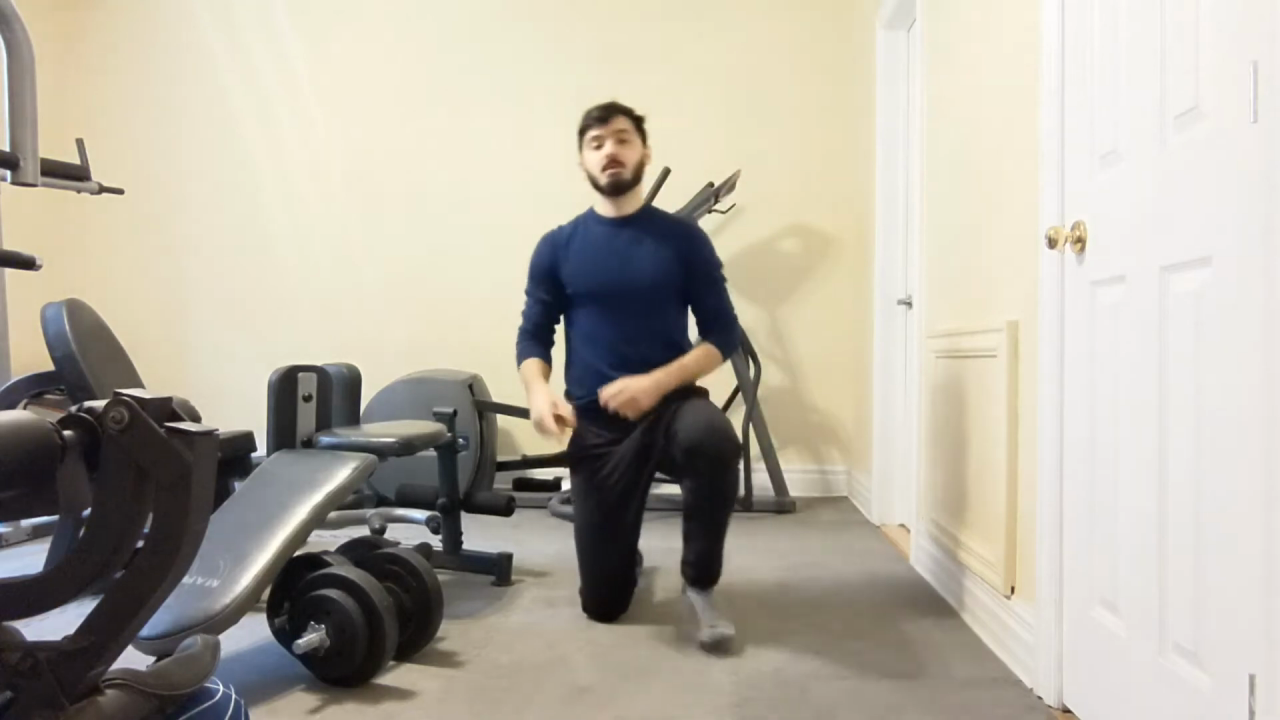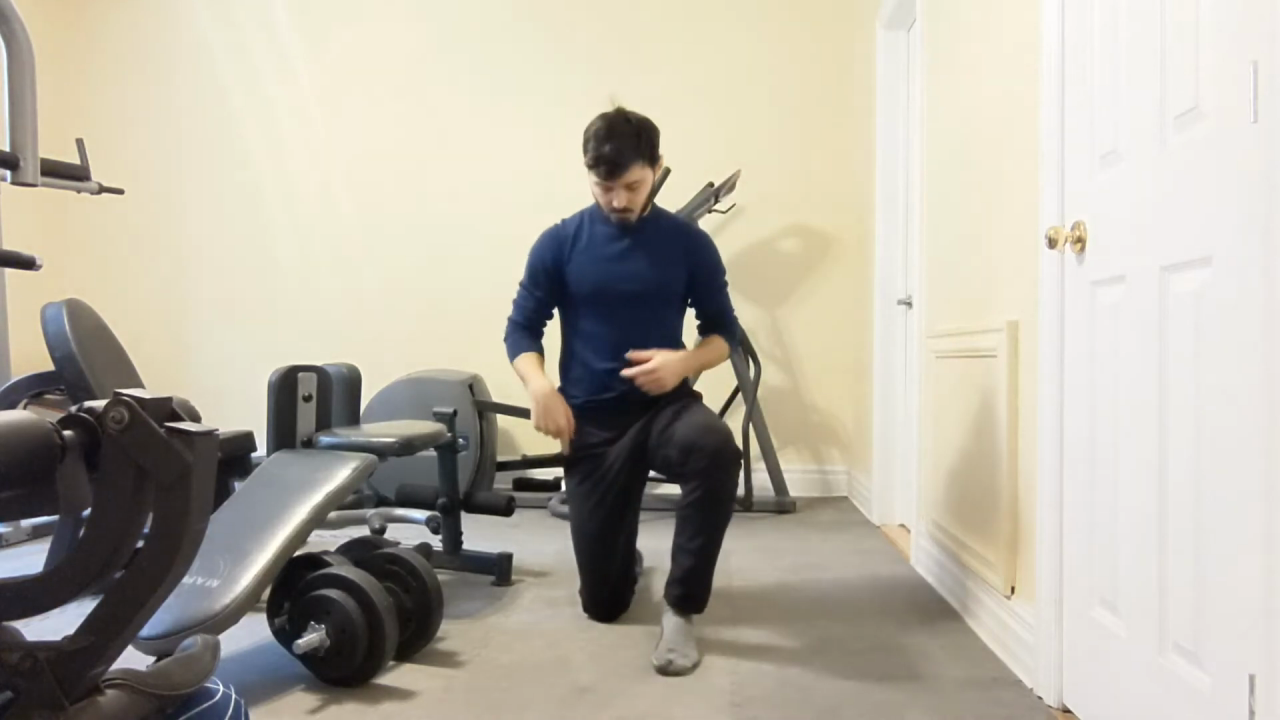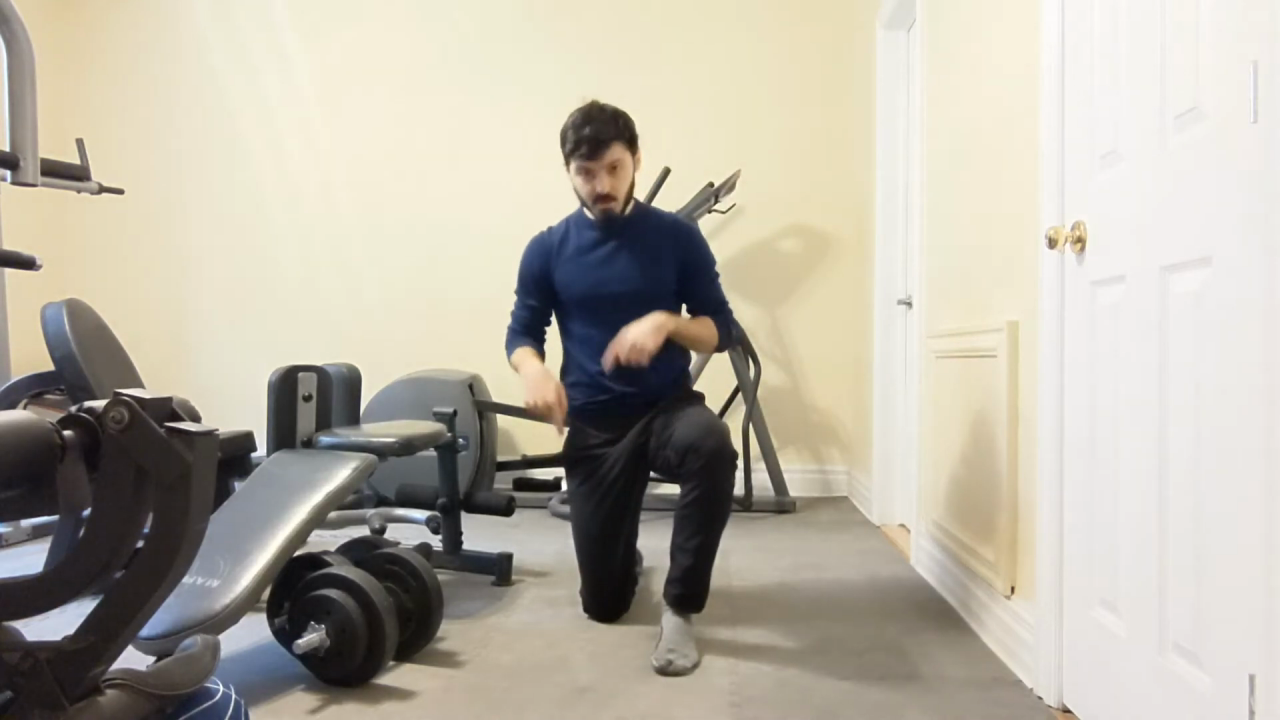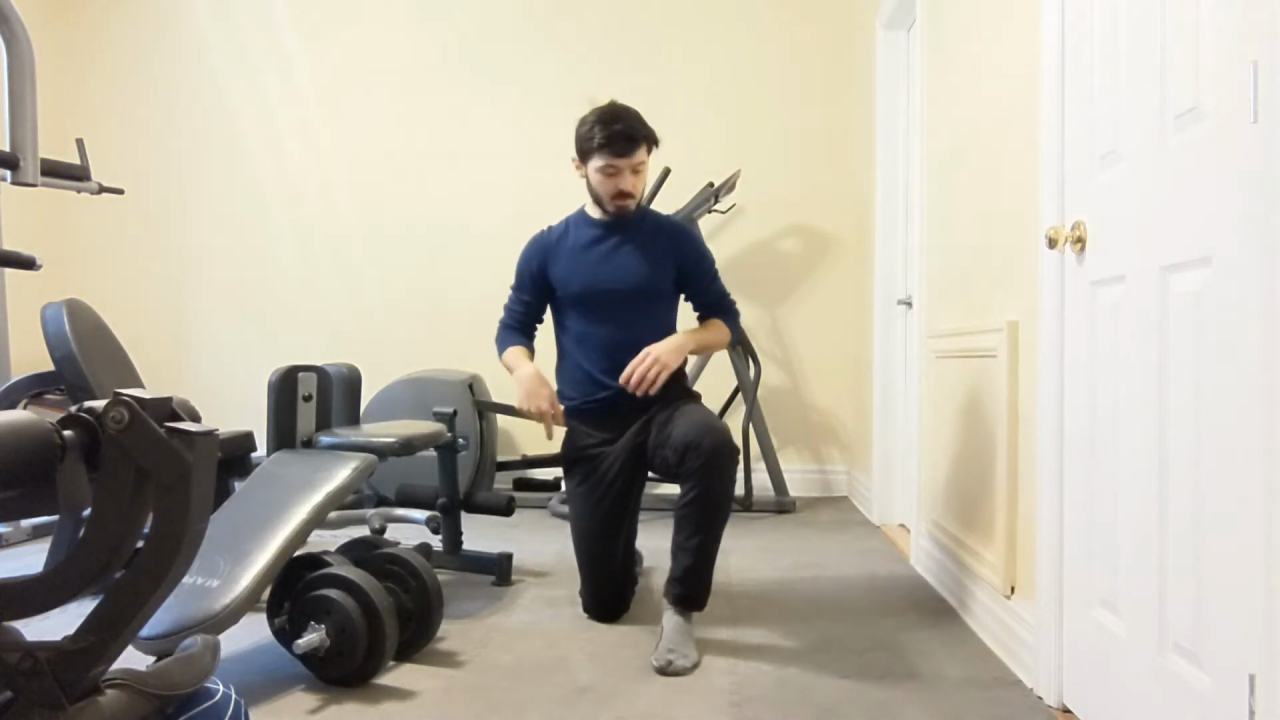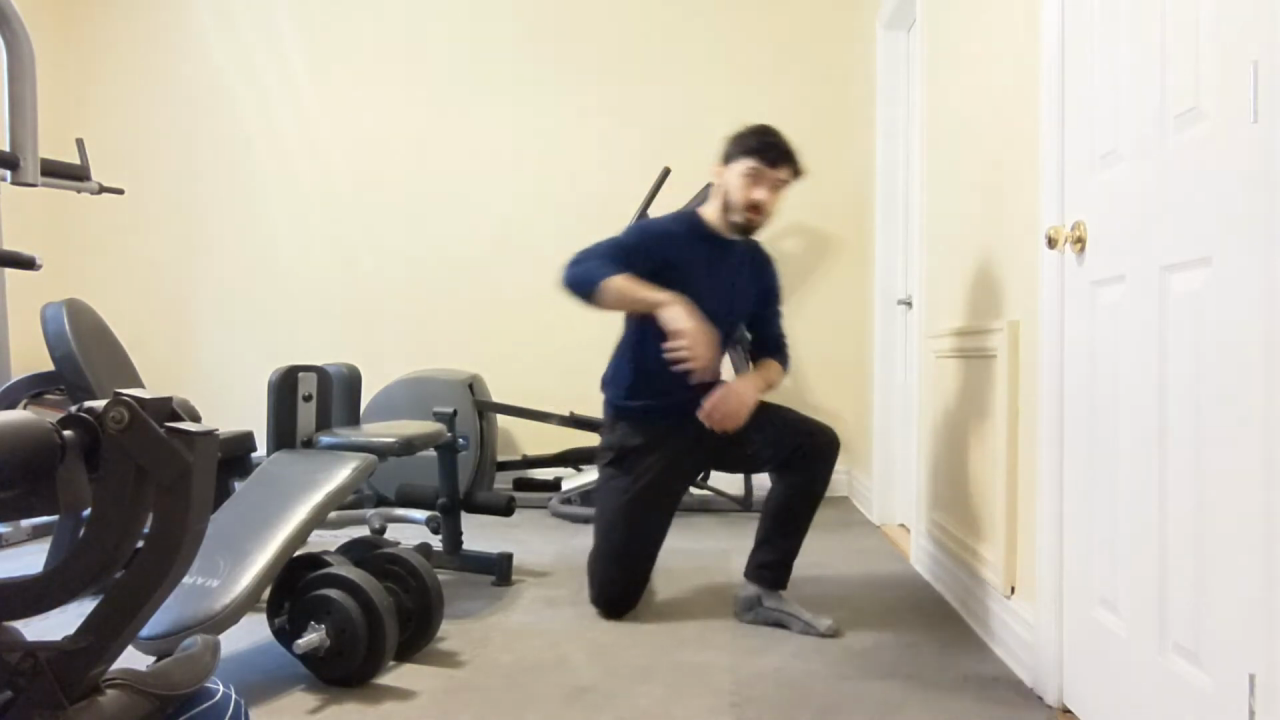
dt=0.7s
person 1, frame 1
left shoulder: (684, 240)
right shoulder: (558, 247)
left elbow: (722, 335)
right elbow: (533, 337)
left wrist: (656, 382)
right wrist: (539, 394)
left hip: (669, 402)
right hip: (595, 426)
left knee: (715, 441)
right knee: (603, 603)
left ankle: (699, 585)
right ankle: (628, 557)
person 1, frame 2
left shoulder: (688, 242)
right shoulder: (558, 243)
left elbow: (724, 331)
right elbow: (521, 328)
left wrist: (686, 361)
right wrist: (538, 386)
left hip: (666, 406)
right hip: (591, 421)
left knee: (716, 447)
right knee: (602, 602)
left ankle: (680, 609)
right ankle: (626, 558)
person 1, frame 3
left shoulder: (677, 237)
right shoulder: (547, 250)
left elbow: (721, 328)
right elbow: (522, 330)
left wrist: (664, 323)
right wrist: (532, 369)
left hip: (667, 404)
right hip: (593, 424)
left knee: (712, 447)
right knee: (603, 603)
left ankle: (679, 609)
right ankle: (627, 557)
person 1, frame 4
left shoulder: (675, 238)
right shoulder: (547, 249)
left elbow: (725, 318)
right elbow: (513, 329)
left wrist: (682, 343)
right wrist: (525, 371)
left hip: (663, 405)
right hip: (591, 425)
left knee: (713, 444)
right knee: (603, 603)
left ankle: (679, 609)
right ankle: (625, 556)
person 1, frame 5
left shoulder: (757, 267)
right shoulder: (664, 236)
left elbow: (773, 352)
right elbow: (582, 273)
left wrist: (752, 385)
right wrist: (668, 304)
left hip: (709, 411)
right hip: (639, 423)
left knee: (815, 444)
right knee: (613, 597)
left ankle: (761, 591)
right ankle: (624, 537)
